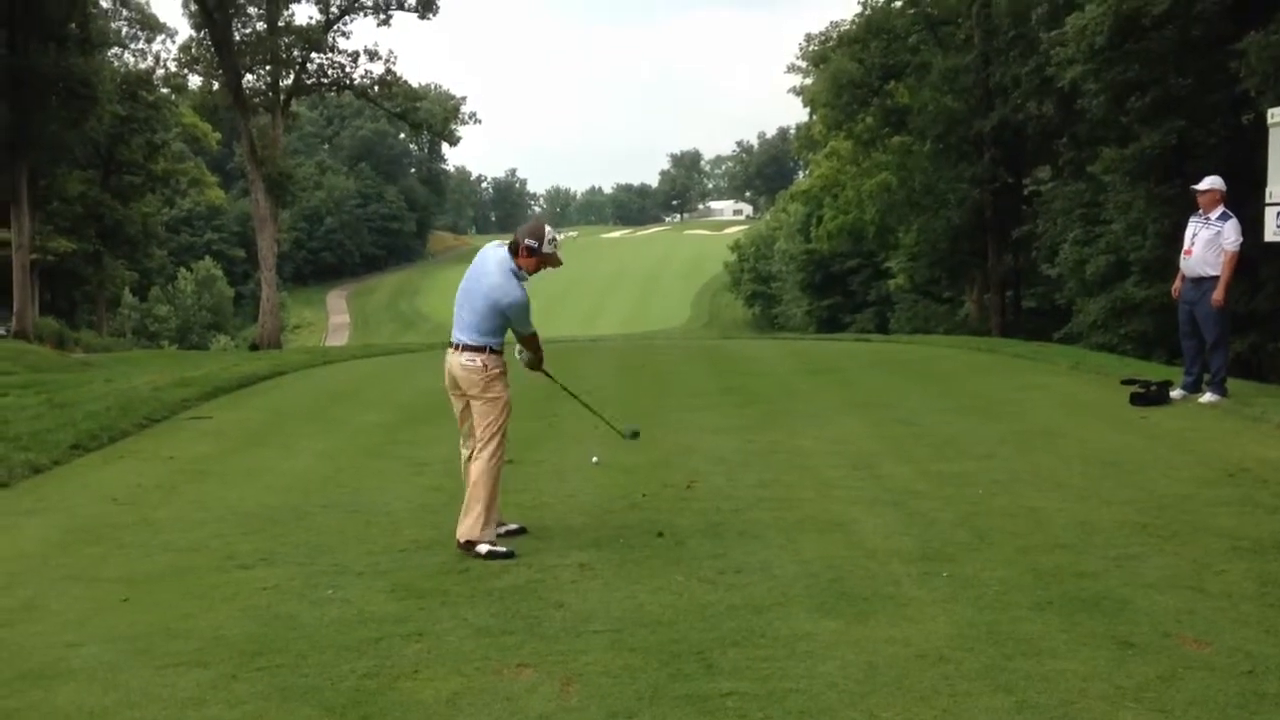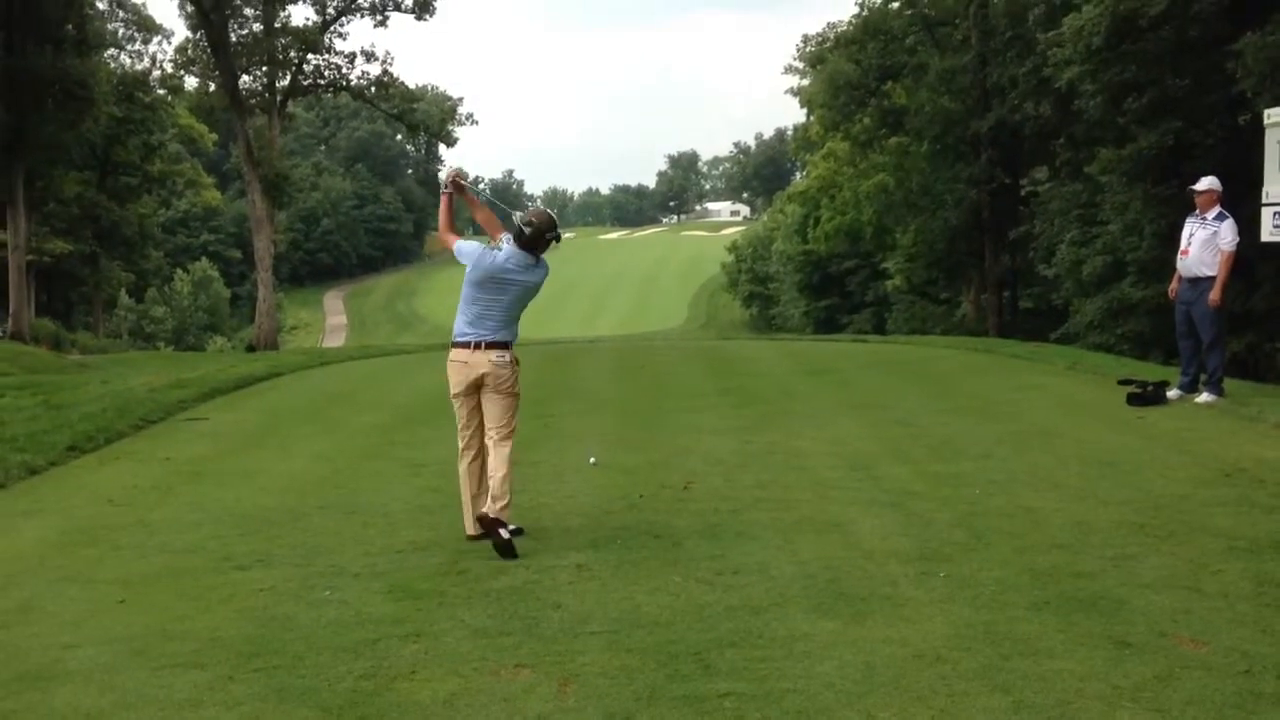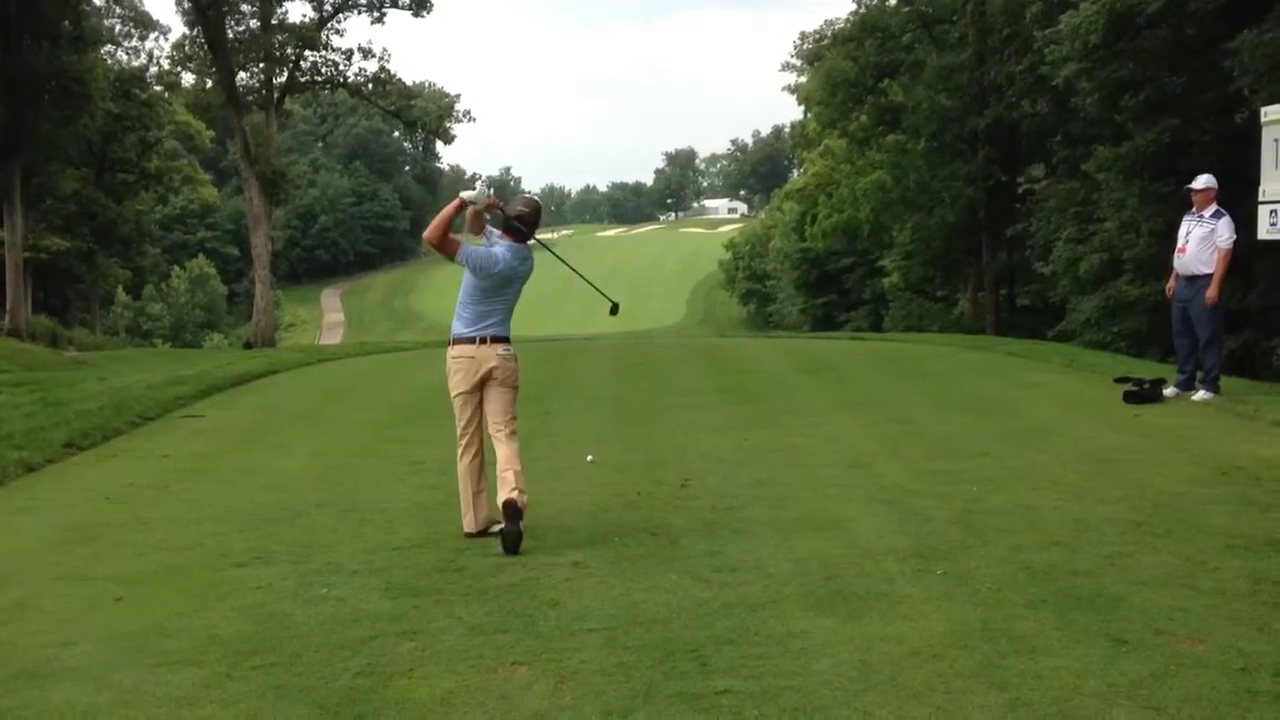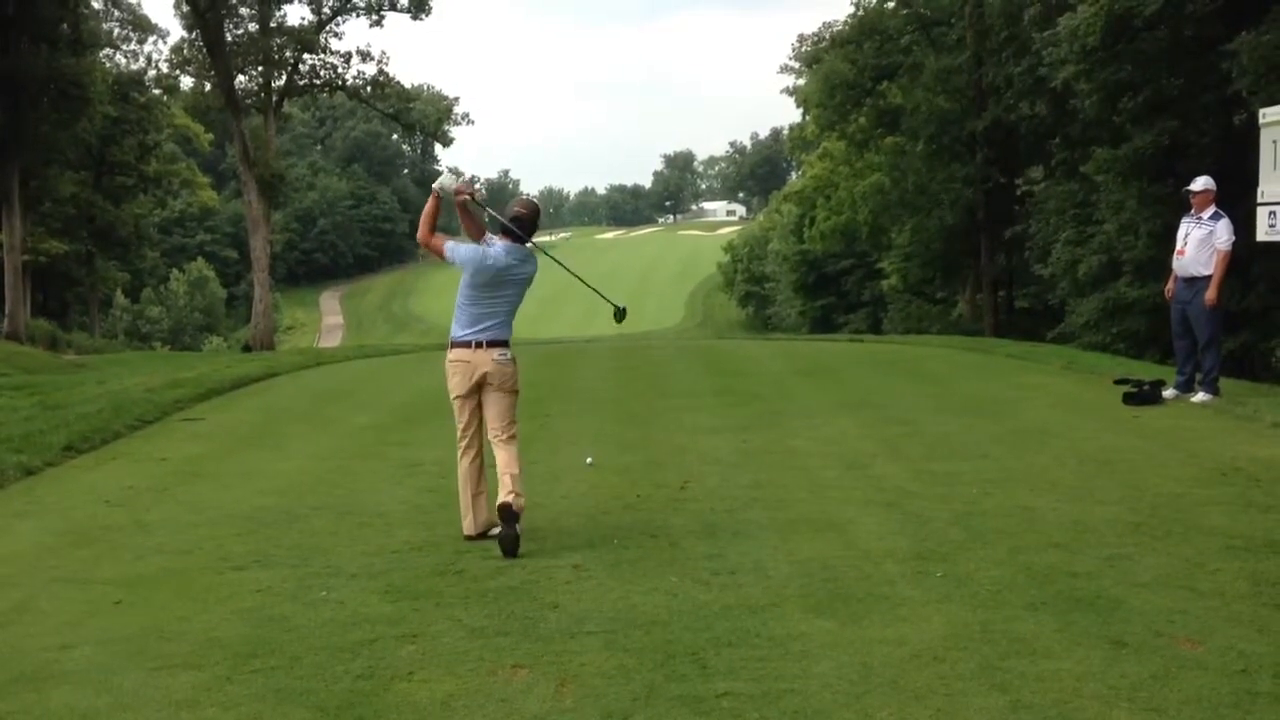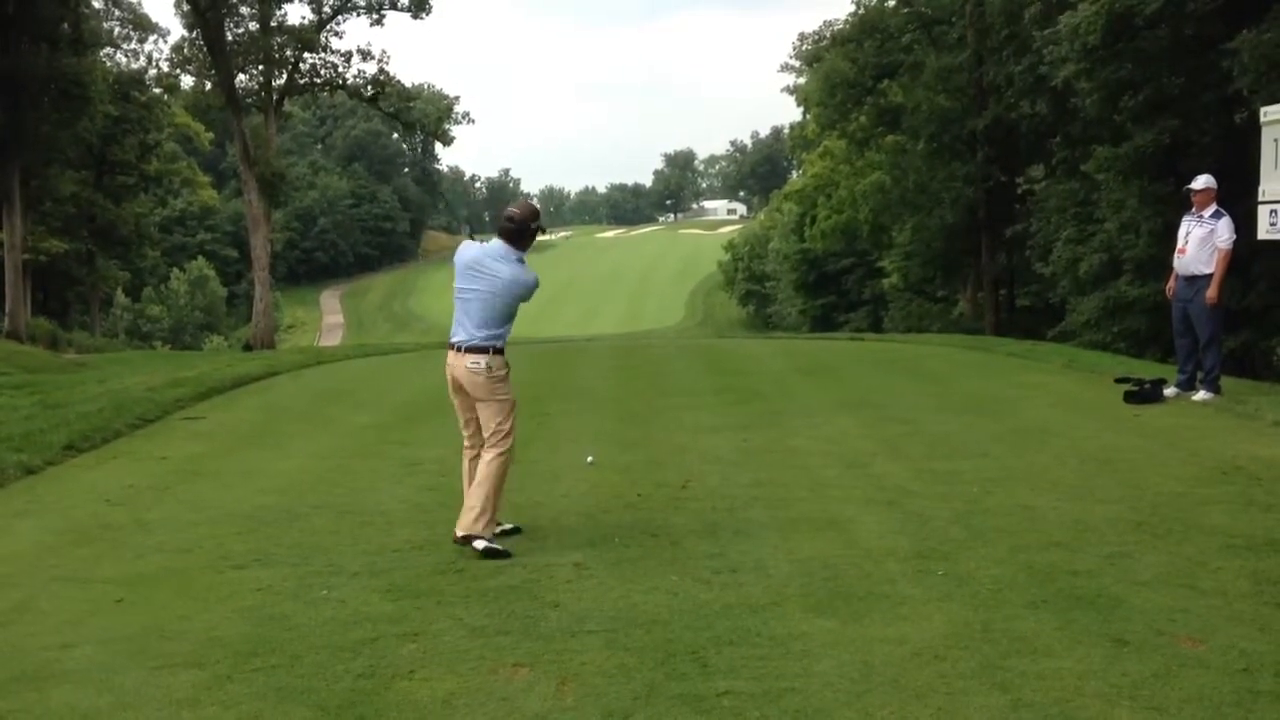
dt=0.3s
person 1, frame 1
left shoulder: (491, 250)
right shoulder: (515, 295)
right elbow: (526, 336)
right wrist: (536, 358)
left hip: (454, 358)
right hip: (483, 365)
left knee: (473, 445)
right knee: (489, 449)
left ankle: (486, 521)
right ankle: (473, 534)
person 1, frame 2
left shoulder: (481, 258)
right shoulder: (539, 272)
left elbow: (444, 234)
right elbow: (499, 230)
left wrist: (448, 192)
right wrist: (468, 191)
left hip: (460, 358)
right hip: (499, 361)
left knee: (469, 444)
right knee: (500, 439)
left ankle: (477, 520)
right ankle: (494, 512)
person 1, frame 3
left shoulder: (488, 260)
right shoulder: (525, 257)
left elbow: (432, 237)
right elbow: (481, 227)
left wrist: (465, 199)
right wrist: (478, 205)
left hip: (463, 354)
right hip: (501, 354)
left knee: (469, 441)
right knee: (504, 433)
left ankle: (477, 520)
right ankle: (512, 499)
person 1, frame 4
left shoulder: (480, 259)
right shoulder: (530, 264)
left elbow: (424, 237)
right elbow: (483, 237)
left wrist: (440, 192)
right wrist: (463, 204)
left hip: (462, 357)
right hip: (500, 357)
left knee: (468, 444)
right knee: (504, 438)
left ankle: (476, 521)
right ankle: (510, 502)
person 1, frame 5
left shoulder: (466, 251)
right shoulder: (527, 280)
left hip: (457, 358)
right hip: (487, 364)
left knee: (475, 445)
right knee: (498, 447)
left ankle: (481, 520)
right ankle: (472, 530)
person 2, frame 1
left shoulder: (1227, 222)
right shoulder: (1194, 218)
left elbow: (1230, 257)
left wrist: (1220, 289)
right wrist: (1179, 280)
left hip: (1209, 286)
right hip: (1189, 284)
left knee: (1214, 339)
right knee: (1188, 336)
left ankle: (1216, 388)
right ankle: (1190, 383)
person 2, frame 2
left shoulder: (1224, 222)
right shoulder: (1191, 219)
left elbow: (1227, 256)
left wrist: (1217, 289)
right wrist: (1175, 280)
left hip: (1206, 286)
right hip: (1186, 284)
left knee: (1210, 338)
right knee: (1185, 336)
left ankle: (1213, 387)
right ankle: (1187, 383)
person 2, frame 3
left shoulder: (1221, 220)
right shoulder: (1188, 217)
left elbow: (1224, 254)
left wrist: (1214, 286)
right wrist: (1173, 278)
left hip: (1203, 283)
right hip: (1183, 282)
left knee: (1208, 336)
right knee: (1182, 335)
left ankle: (1209, 385)
right ankle: (1184, 381)
person 2, frame 4
left shoulder: (1219, 221)
right shoulder: (1186, 219)
left elbow: (1223, 255)
left wrist: (1213, 288)
right wrist: (1172, 280)
left hip: (1202, 285)
right hip: (1182, 284)
left knee: (1206, 338)
right knee: (1181, 336)
left ankle: (1209, 387)
right ankle: (1183, 383)
person 2, frame 5
left shoulder: (1220, 220)
right shoulder: (1187, 217)
left elbow: (1224, 254)
left wrist: (1214, 286)
right wrist: (1173, 278)
left hip: (1203, 283)
right hip: (1182, 282)
left knee: (1207, 337)
right knee: (1182, 335)
left ankle: (1210, 385)
right ankle: (1184, 381)
